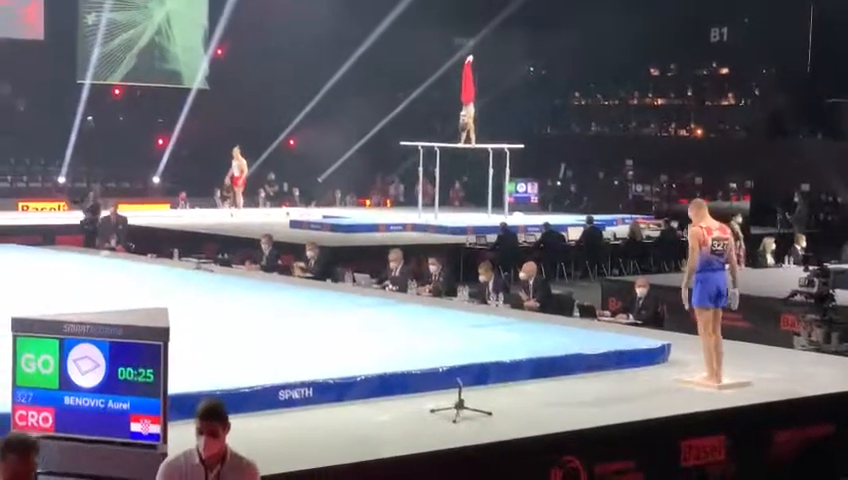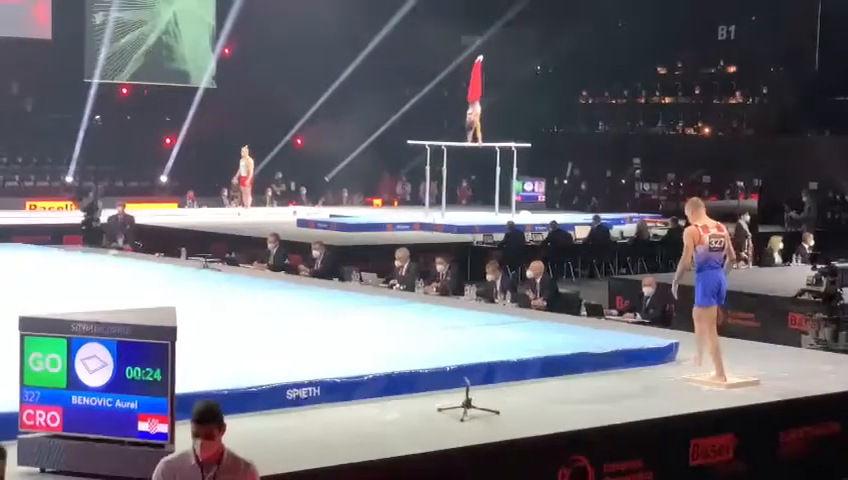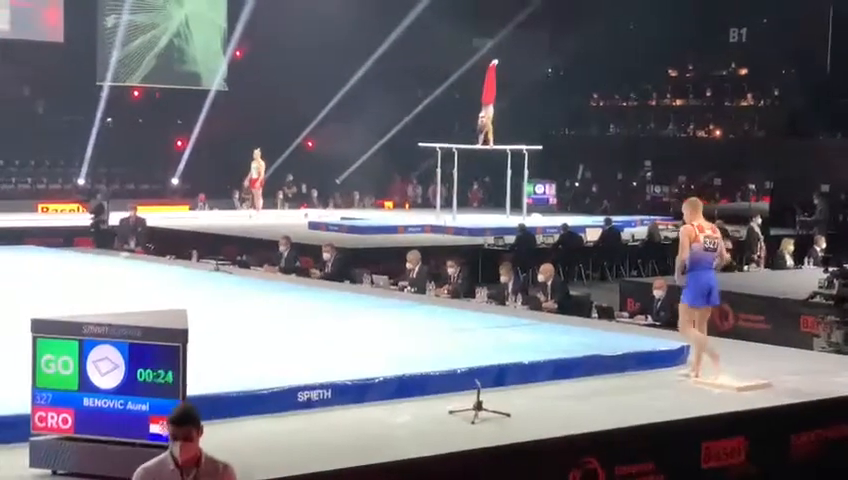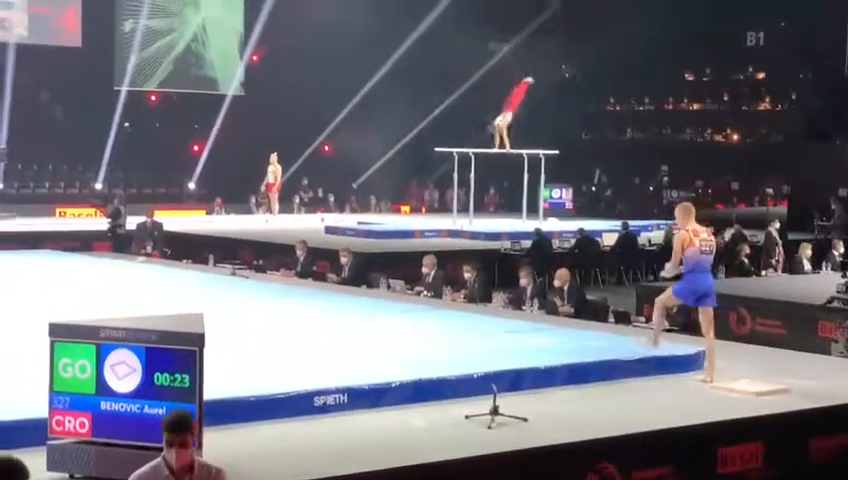
dt=0.4s
person 1, frame 1
left shoulder: (696, 231)
right shoulder: (726, 230)
left elbow: (692, 263)
right elbow: (733, 262)
left wrist: (684, 286)
right wrist: (734, 287)
left hip: (704, 279)
right hip: (720, 279)
left knee: (705, 331)
right knee: (715, 330)
left ankle: (711, 375)
right ankle: (718, 372)
person 1, frame 2
left shoulder: (692, 230)
right shoulder: (721, 228)
left elbow: (686, 261)
right elbow: (732, 257)
left wrist: (675, 281)
left hip: (705, 278)
right hip: (720, 277)
left knee: (710, 329)
right knee: (698, 316)
left ankle: (720, 373)
right ankle: (699, 357)
person 1, frame 3
left shoulder: (687, 229)
right shoulder: (715, 230)
left elbow: (682, 257)
right elbow: (724, 259)
left wrist: (678, 275)
left hip: (696, 279)
right hip: (711, 278)
left knee: (685, 327)
right knee: (700, 327)
left ankle: (713, 355)
right ankle: (695, 369)
person 1, frame 4
left shoulder: (682, 234)
right shoulder: (709, 234)
left elbow: (674, 263)
left wrist: (668, 272)
right wrist: (679, 269)
left hip: (692, 281)
right hip: (708, 280)
left knee: (660, 303)
right knee: (708, 329)
left ankle: (655, 341)
right ankle: (710, 372)
